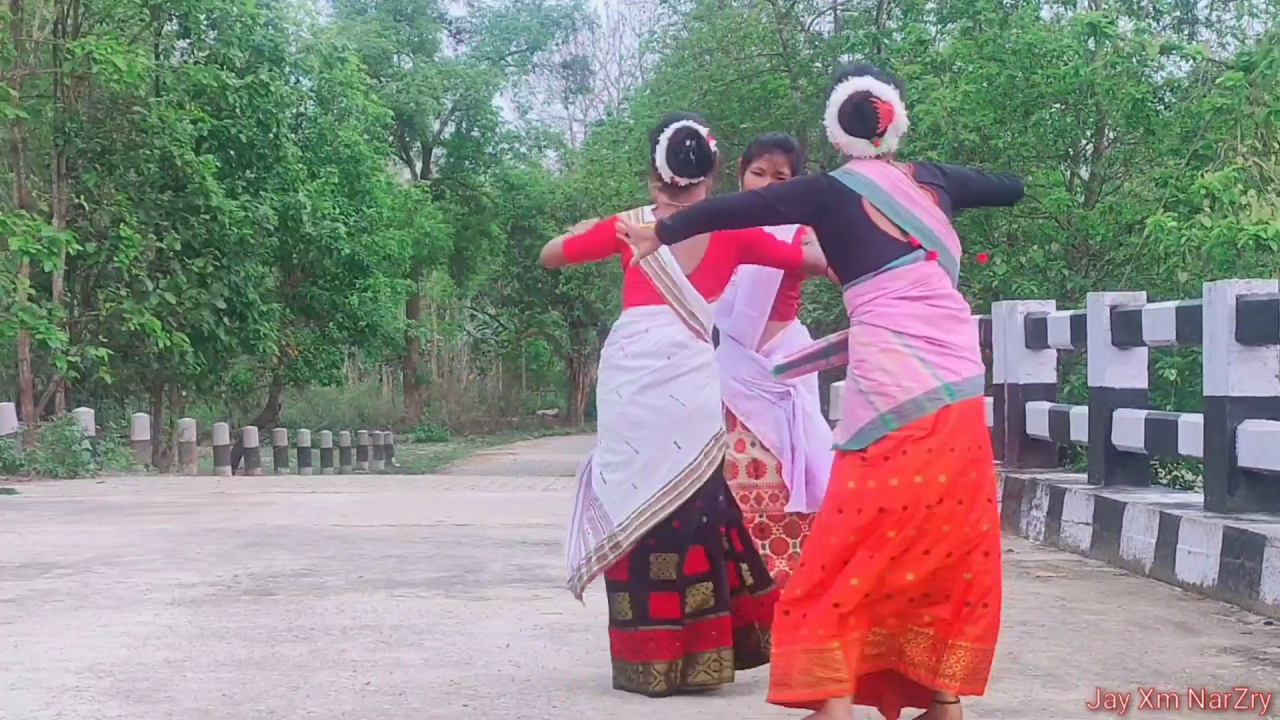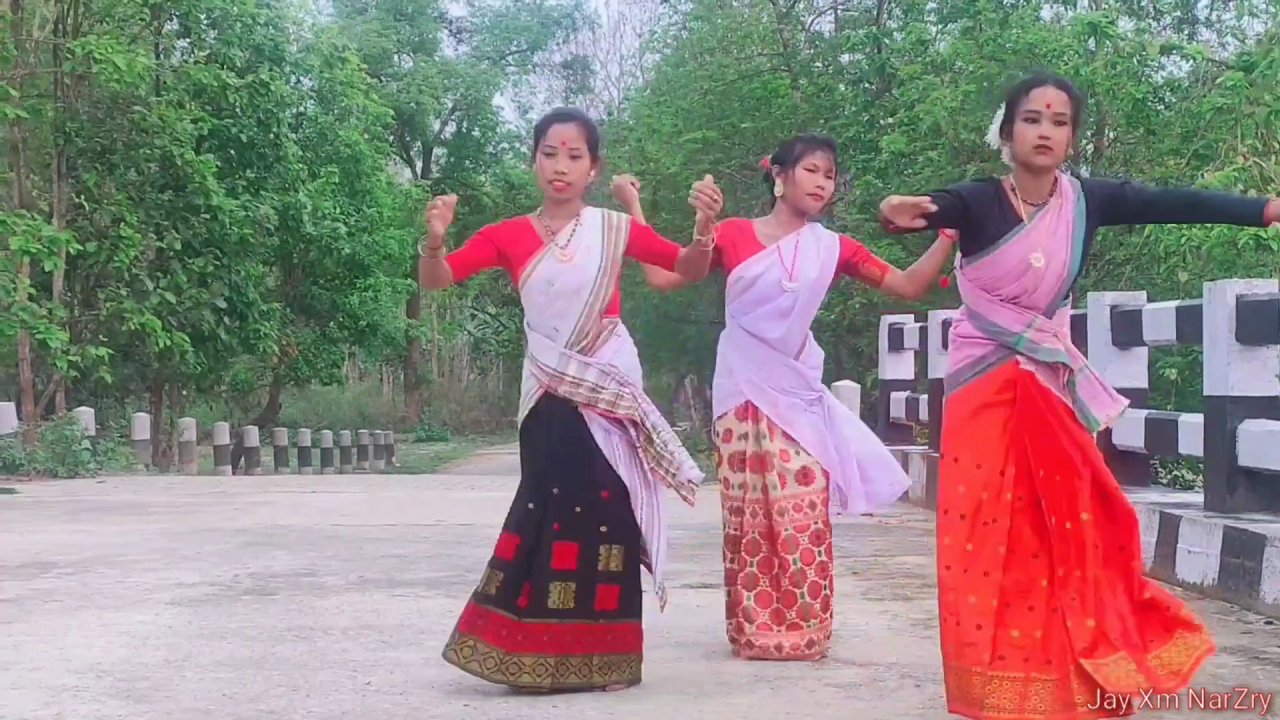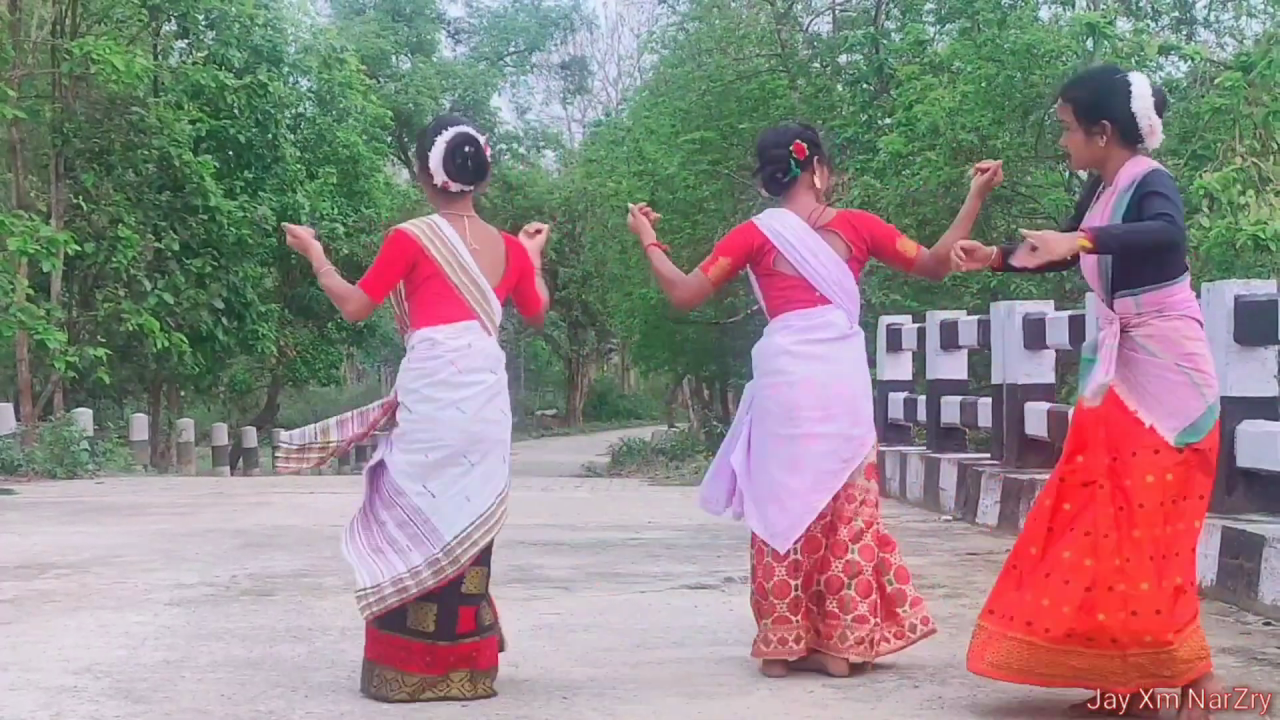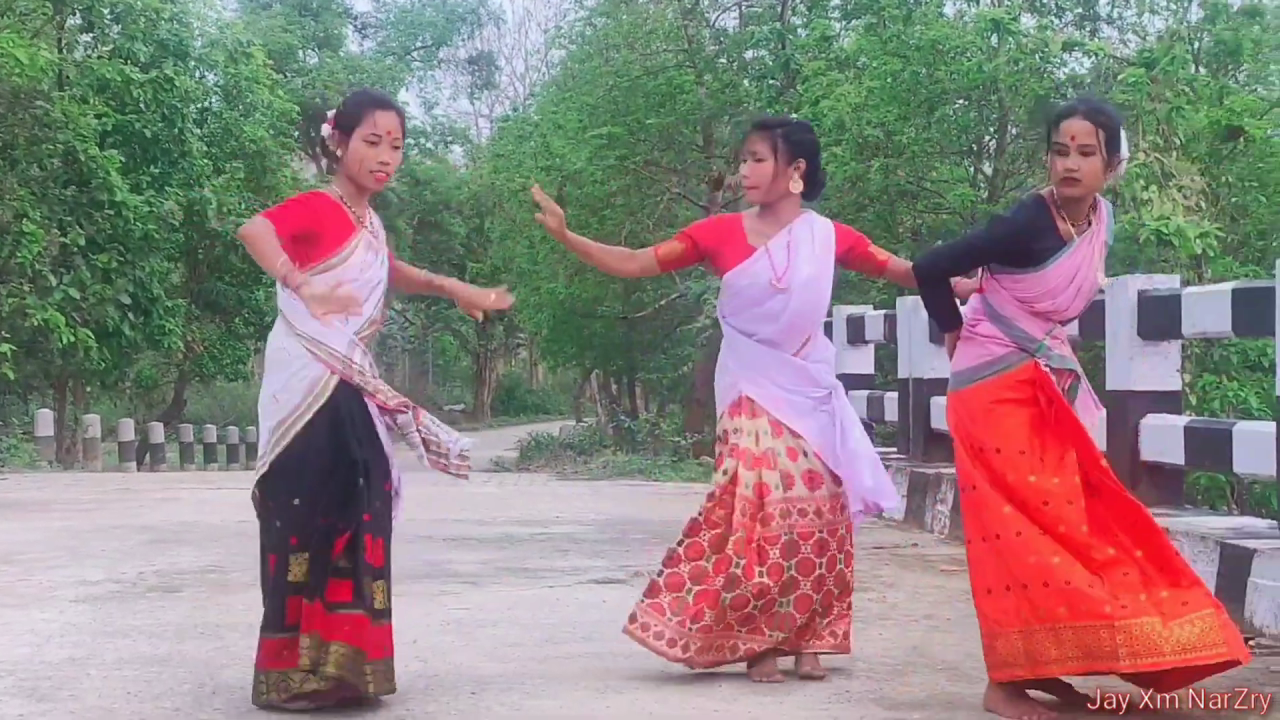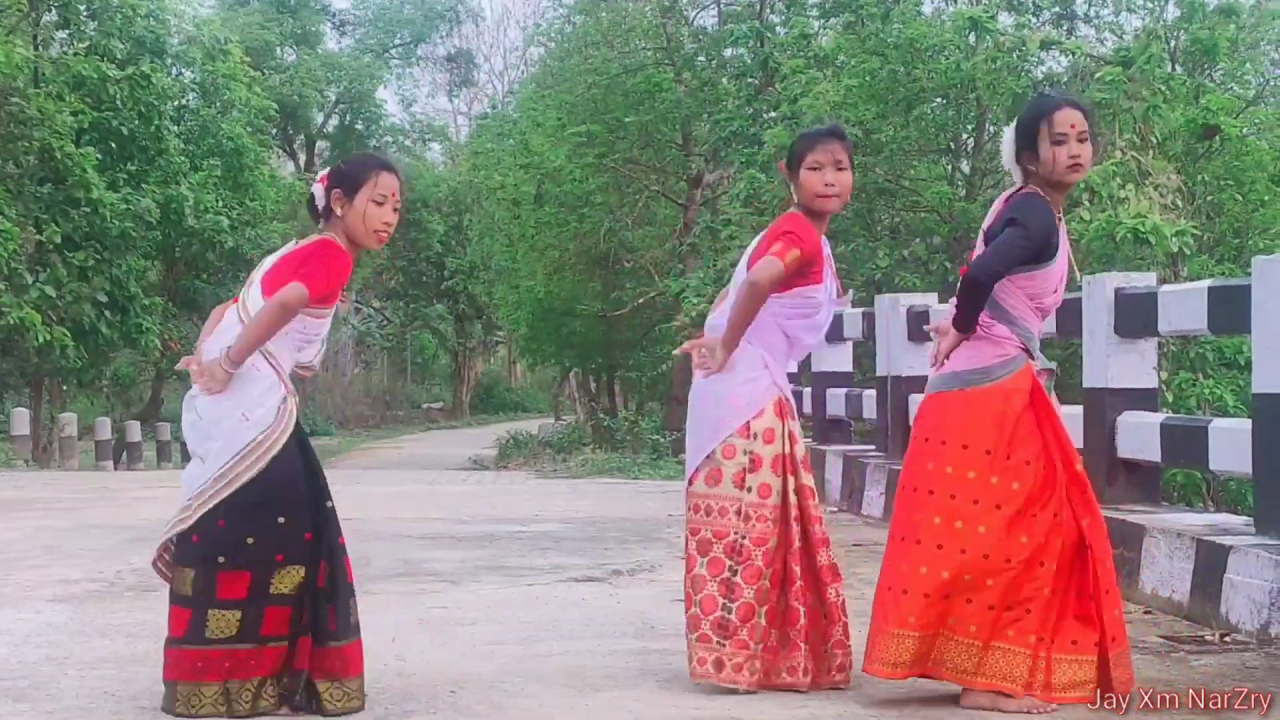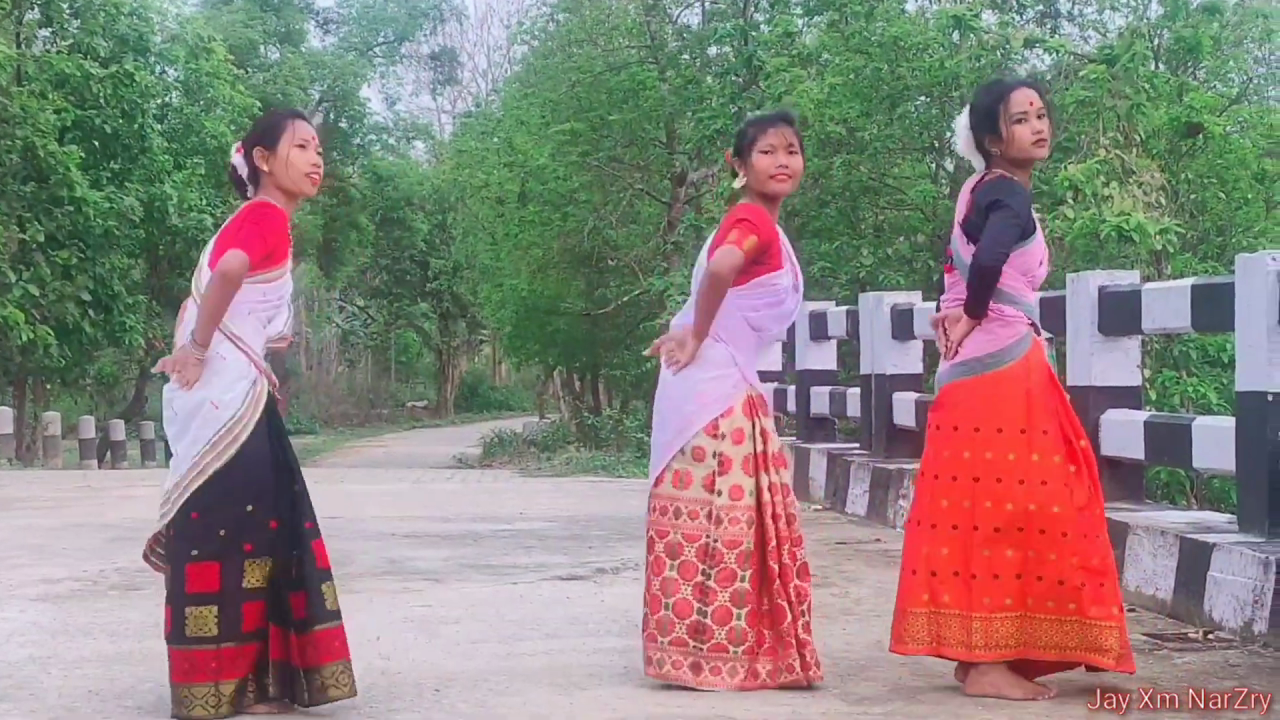
dt=0.7s
person 1, frame 1
left shoulder: (832, 191)
right shoulder: (932, 179)
left elbow: (744, 206)
right elbow: (1011, 187)
left wrist: (659, 229)
left hip: (896, 393)
right hip: (959, 387)
left knee: (856, 549)
right knee: (949, 550)
person 1, frame 2
left shoulder: (1088, 198)
right shoulder: (977, 200)
left elbow: (1176, 202)
right elbow: (921, 210)
right wrist: (896, 209)
left hip: (1052, 387)
right hip: (983, 388)
left knee: (1074, 527)
right knee: (989, 541)
person 1, frame 3
left shoulder: (1149, 184)
right shoulder: (1106, 189)
left elbow: (1163, 232)
right elbow: (1047, 252)
left wrist: (1074, 242)
right wrist: (997, 256)
left hip: (1164, 379)
right hip: (1127, 375)
left knee: (1135, 532)
right knee: (1103, 522)
person 1, frame 4
left shoulder: (1101, 218)
right shoulder: (1027, 221)
right elbow: (930, 268)
right wrist: (955, 332)
left hip: (1047, 385)
right hip: (996, 388)
left knee: (1075, 519)
right knee: (1025, 531)
left ankle: (1035, 664)
person 1, frame 5
left shoulder: (1032, 211)
right shoulder: (1036, 215)
left elbow: (985, 277)
right elbow: (981, 274)
left wrist: (961, 327)
right wrist: (965, 329)
left hip: (1006, 390)
right hip: (990, 389)
left knee: (1038, 527)
right knee: (994, 535)
left ankle: (1005, 669)
right ankle: (981, 678)
person 1, frame 6
left shoulder: (981, 191)
right shoulder: (1008, 193)
left elbow: (961, 262)
right elbow: (986, 263)
left wrist: (955, 315)
right wrist: (976, 316)
left hip: (984, 371)
right hip: (1002, 368)
left knee: (1004, 506)
right knee: (1011, 505)
left ankle: (987, 655)
right ankle: (987, 663)
person 2, frame 1
left shoulder: (628, 224)
right shoulder: (732, 229)
left elbow: (551, 255)
right elbow: (813, 262)
left wrist: (586, 233)
left hip: (628, 380)
right hip: (689, 385)
left knee: (638, 511)
right knee: (696, 512)
left ankle: (648, 658)
right ankle: (699, 654)
person 2, frame 2
left shoulder: (618, 228)
right shoulder: (510, 236)
left elbow: (689, 268)
right elbow: (434, 278)
left wrist: (705, 221)
right wrist: (432, 235)
left hip: (610, 389)
right hip: (551, 391)
left knee: (609, 512)
right knee: (547, 514)
left ankle: (596, 653)
right ankle: (528, 649)
person 2, frame 3
left shoulder: (410, 238)
right shoulder: (506, 245)
left elbow: (352, 307)
right elbow: (537, 314)
left wrist: (312, 251)
right wrist: (535, 253)
left hip: (435, 399)
right hip: (485, 397)
left knee: (407, 521)
right knee: (452, 525)
left ankle: (416, 666)
right ankle: (460, 663)
person 2, frame 4
left shoulder: (370, 225)
right shoulder: (317, 208)
left elbow: (391, 273)
right elbow: (253, 229)
left wrist: (456, 289)
right wrist: (305, 288)
left hip: (350, 386)
right hip: (309, 385)
left knee: (354, 511)
right knee: (317, 516)
left ankle: (342, 663)
right ankle: (316, 665)
person 2, frame 5
left shoulder: (296, 254)
right shoulder: (330, 255)
left elbow: (232, 312)
right elbow: (292, 301)
left wrist: (208, 361)
right wrist: (231, 363)
left hip: (229, 411)
right hip: (251, 413)
left knee: (273, 540)
right knee: (283, 541)
person 2, frame 6
left shoulder: (250, 224)
right shoulder: (265, 215)
left elbow: (197, 299)
right elbow: (230, 269)
left wrist: (188, 350)
right wrist: (197, 348)
left hip: (229, 398)
right hip: (226, 398)
left knee: (258, 531)
right knee: (237, 536)
person 3, frame 1
left shoulder: (795, 237)
left hip: (779, 379)
right hip: (731, 374)
left knee: (789, 495)
right knee: (737, 496)
left ankle: (793, 580)
person 3, frame 2
left shoulder: (835, 247)
right shoulder: (731, 233)
left elbow: (908, 285)
right elbow: (662, 278)
left wrist: (949, 234)
left hip: (798, 393)
right hip: (745, 392)
left knee: (804, 514)
right knee: (752, 515)
left ankle: (799, 631)
right ankle: (756, 630)
person 3, frame 3
left shoulder: (755, 234)
right shoulder: (855, 226)
left elbow: (685, 296)
right elbow: (935, 263)
left wrist: (648, 240)
right wrist: (976, 197)
left hip: (783, 380)
right hip: (843, 382)
left knee: (781, 513)
right knee: (846, 513)
left ankle: (783, 644)
right ankle: (846, 642)
person 3, frame 4
left shoulder: (830, 236)
right shoulder: (719, 232)
left elbow: (895, 270)
right elbow: (636, 263)
right wrist: (566, 237)
left hip: (810, 389)
right hip: (751, 389)
left knee: (816, 515)
right knee: (752, 510)
left ankle: (805, 638)
right ankle: (755, 638)
person 3, frame 5
left shoulder: (808, 238)
right shoulder: (797, 232)
left elbow: (743, 289)
right elbow: (759, 278)
left wrist: (716, 338)
right wrist: (726, 343)
left hip: (763, 393)
right hip: (745, 392)
left knee: (786, 523)
right knee: (747, 523)
left ankle: (788, 654)
right ankle: (738, 654)
person 3, frame 6
left shoulder: (757, 225)
right shoulder: (754, 222)
left elbow: (719, 282)
right elbow: (720, 268)
left wrist: (687, 334)
right wrist: (698, 335)
left hip: (734, 390)
right hip: (714, 390)
left knee: (759, 519)
right knee: (719, 523)
left ankle: (755, 652)
right ankle: (713, 654)
